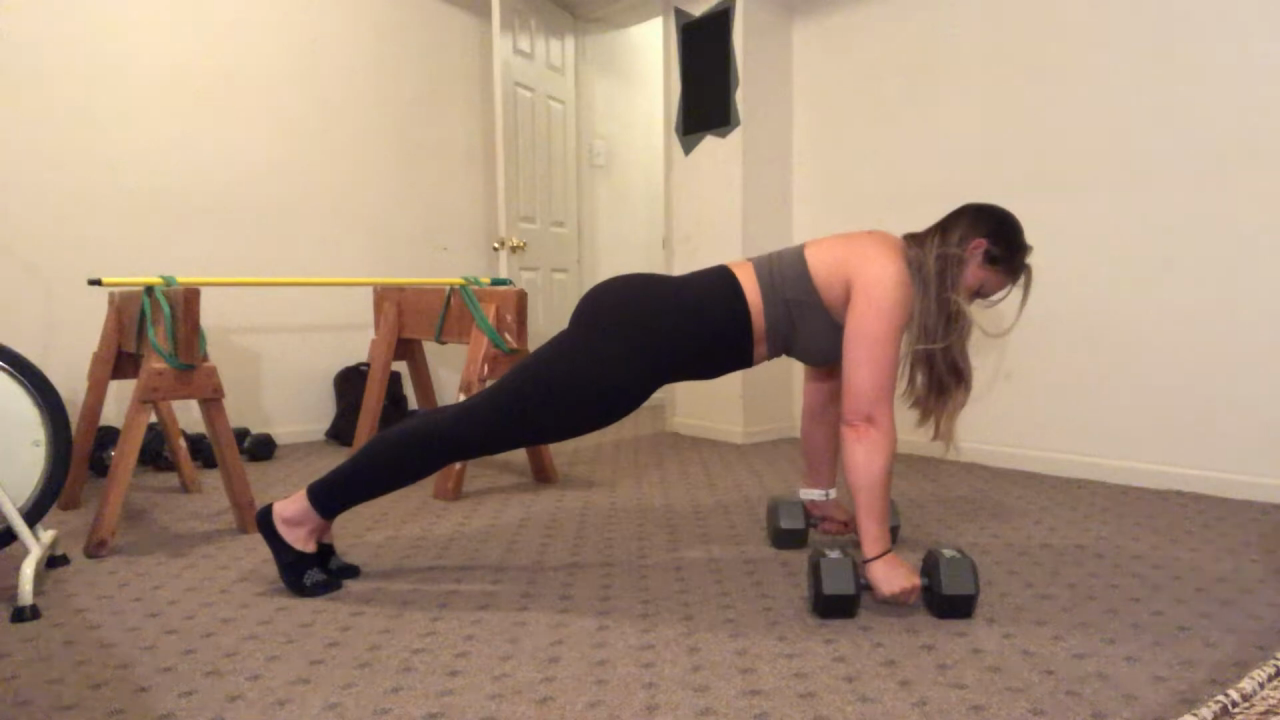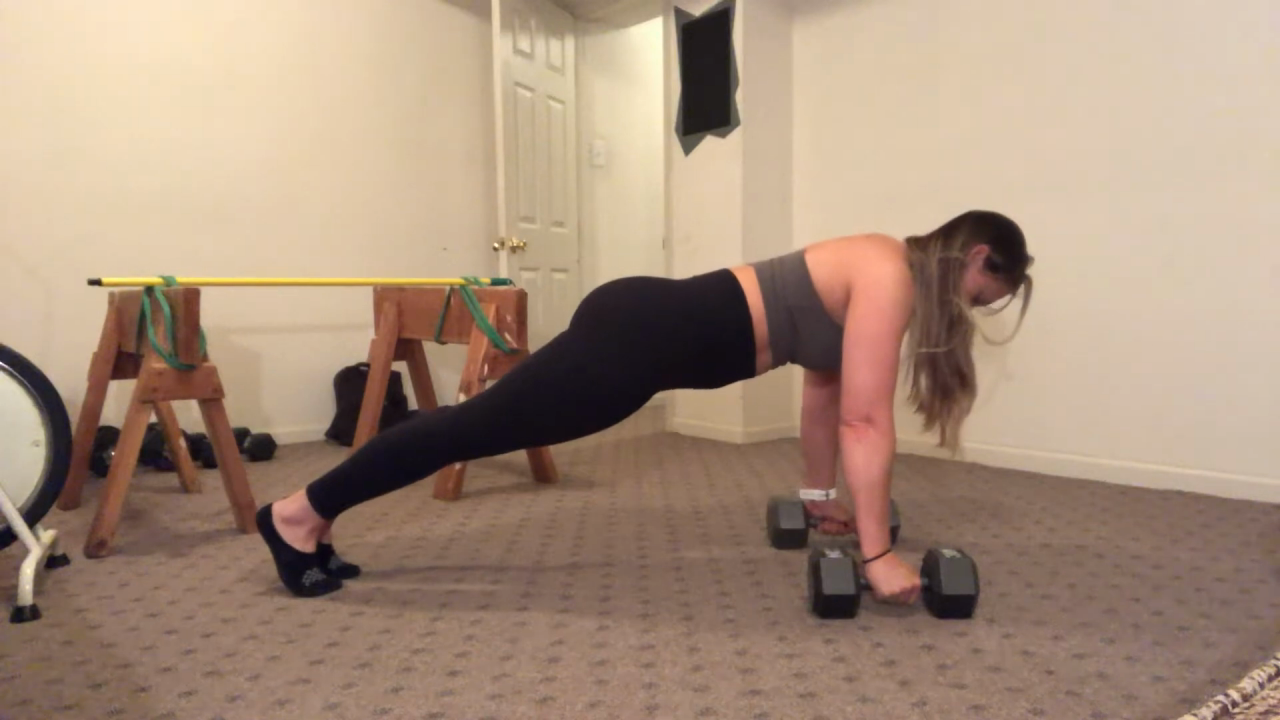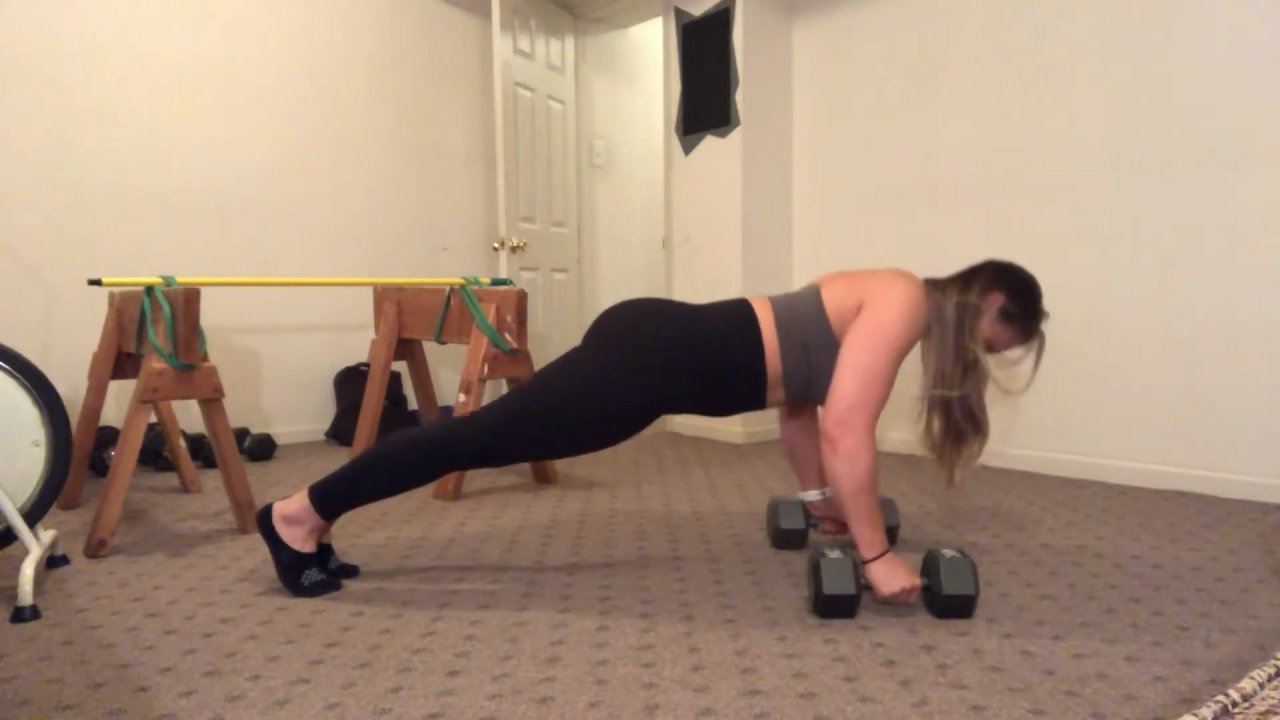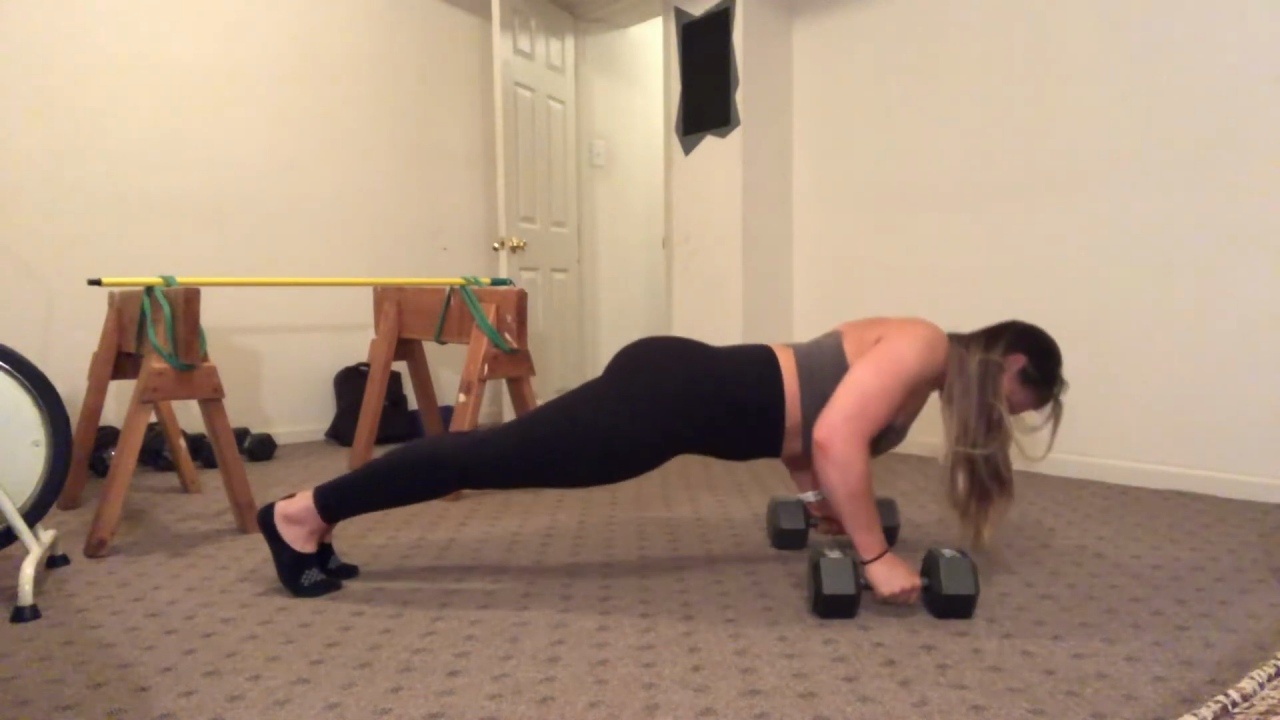
dt=0.5s
person 1, frame 1
left shoulder: (876, 268)
right shoulder: (891, 274)
left elbow: (824, 385)
right elbow: (865, 419)
left wrist: (820, 497)
right wrist: (878, 555)
left hip: (655, 325)
right hip: (644, 332)
left knee: (484, 425)
right knee: (480, 426)
left ankle: (315, 514)
right ankle: (299, 515)
person 1, frame 2
left shoulder: (875, 270)
right shoulder: (891, 273)
left elbow: (824, 389)
right elbow: (864, 420)
left wrist: (819, 495)
right wrist: (878, 554)
left hip: (654, 326)
right hip: (643, 335)
left knee: (482, 425)
right knee: (479, 426)
left ankle: (316, 514)
right ankle: (299, 512)
person 1, frame 3
left shoulder: (884, 304)
right shoulder: (906, 302)
left elbow: (798, 402)
right elbow: (846, 429)
left wrist: (820, 498)
right wrist: (876, 555)
left hip: (664, 351)
right hip: (656, 358)
left knee: (490, 440)
right knee: (484, 437)
left ankle: (314, 514)
right ankle: (299, 513)
person 1, frame 4
left shoulder: (904, 347)
right shoulder: (925, 347)
right elbow: (835, 439)
left wrist: (823, 503)
right wrist: (876, 557)
left hip: (684, 387)
right hip: (675, 398)
left knee: (499, 454)
right knee: (494, 457)
left ankle: (317, 514)
right ankle: (303, 512)
